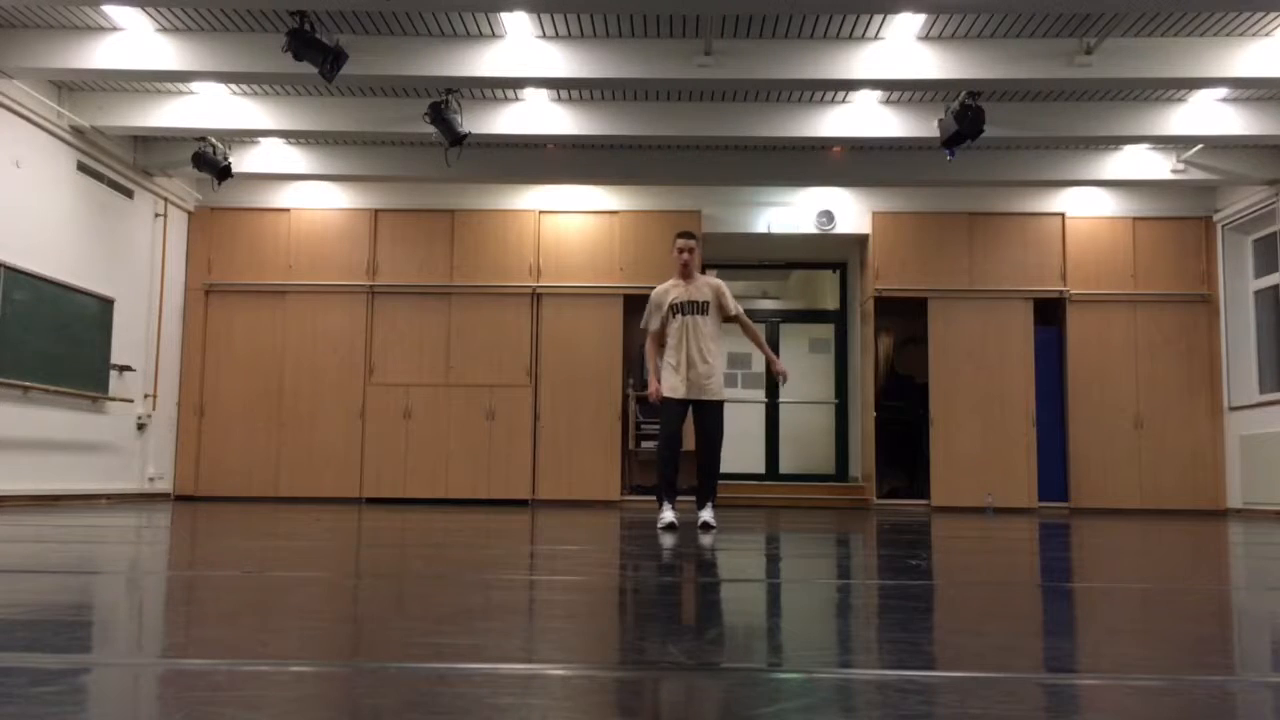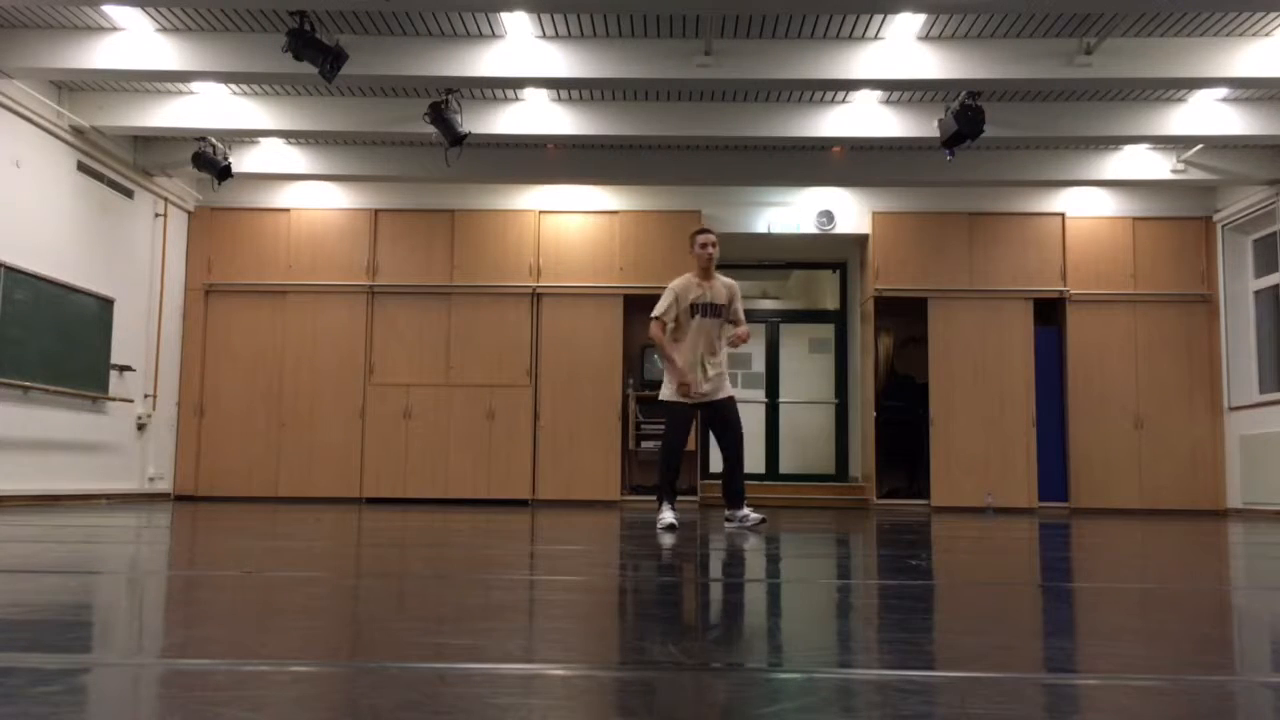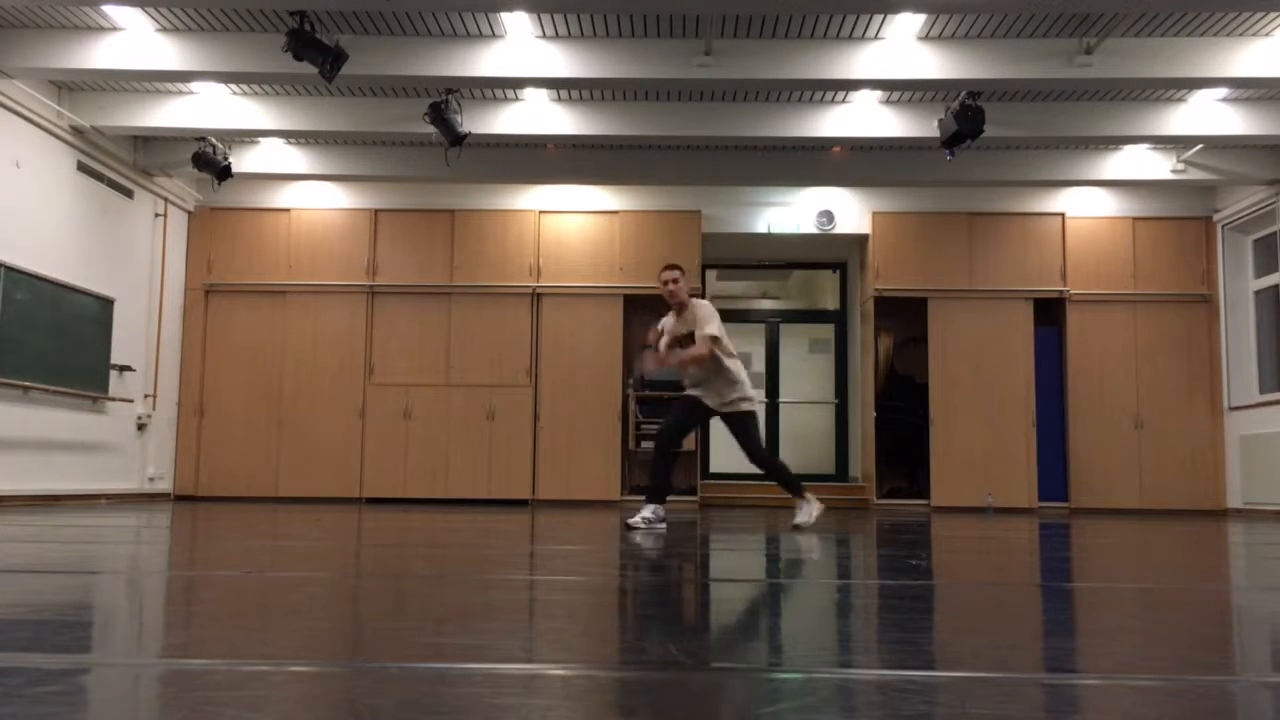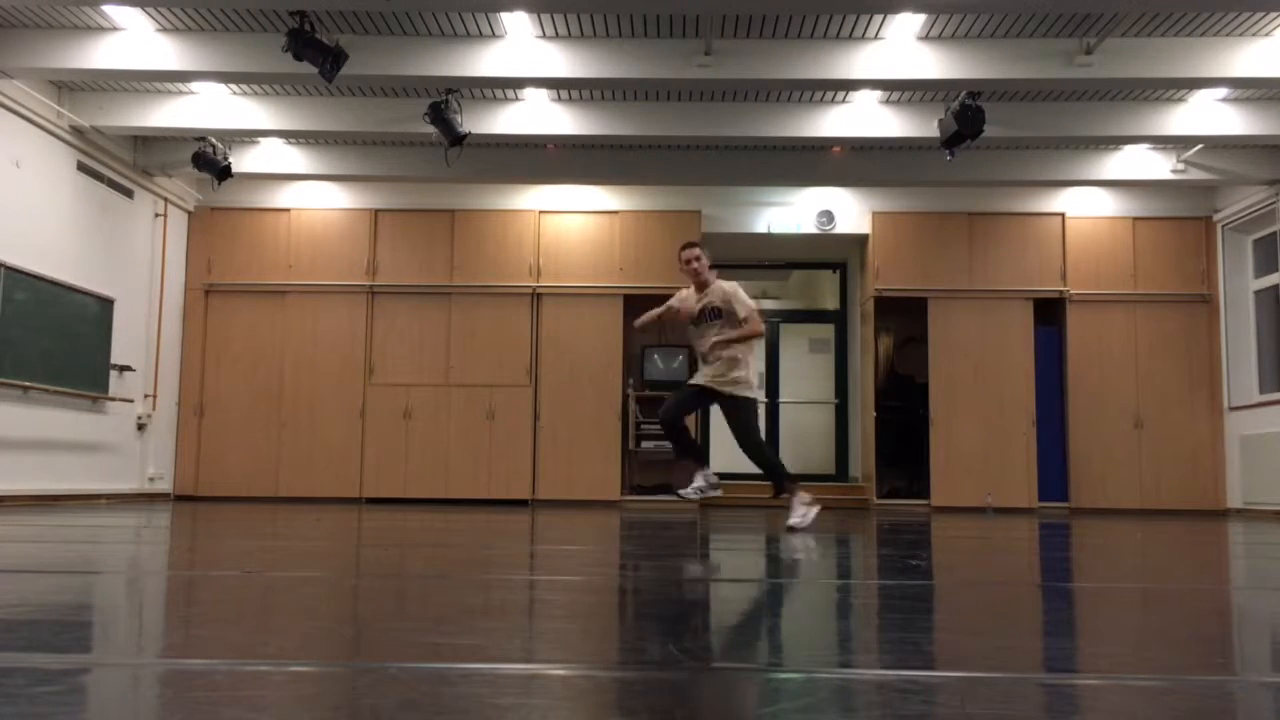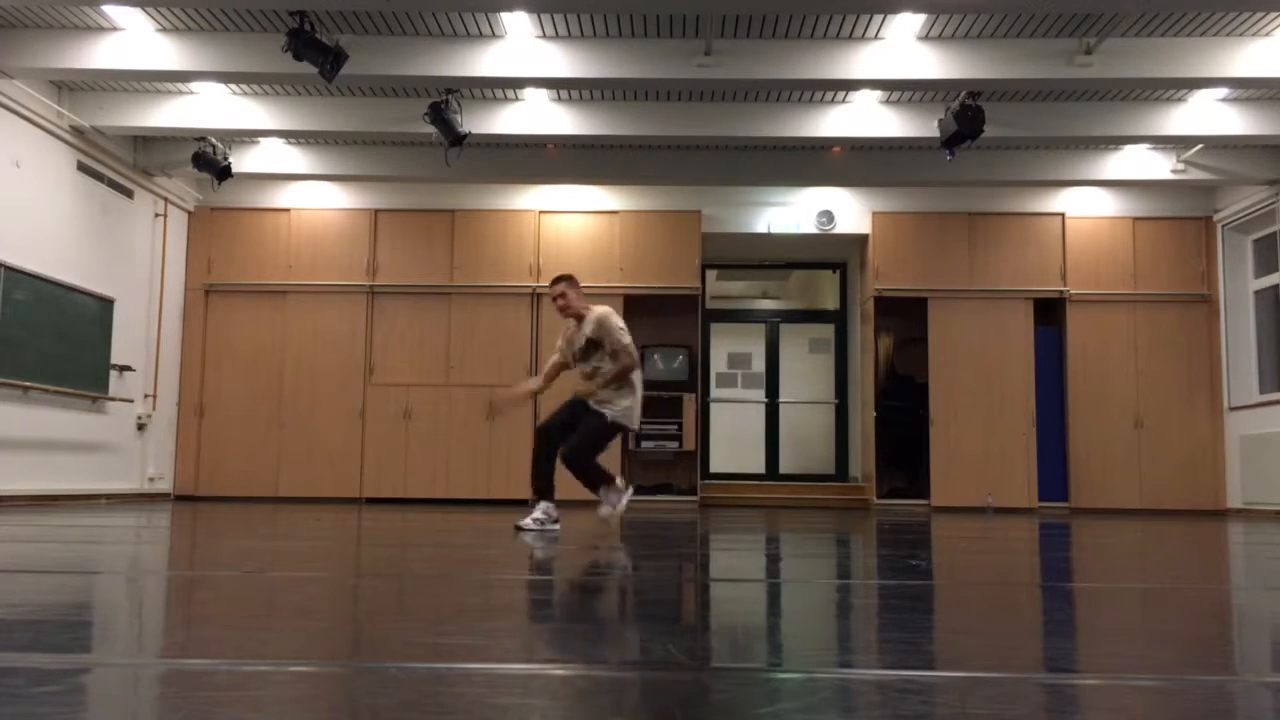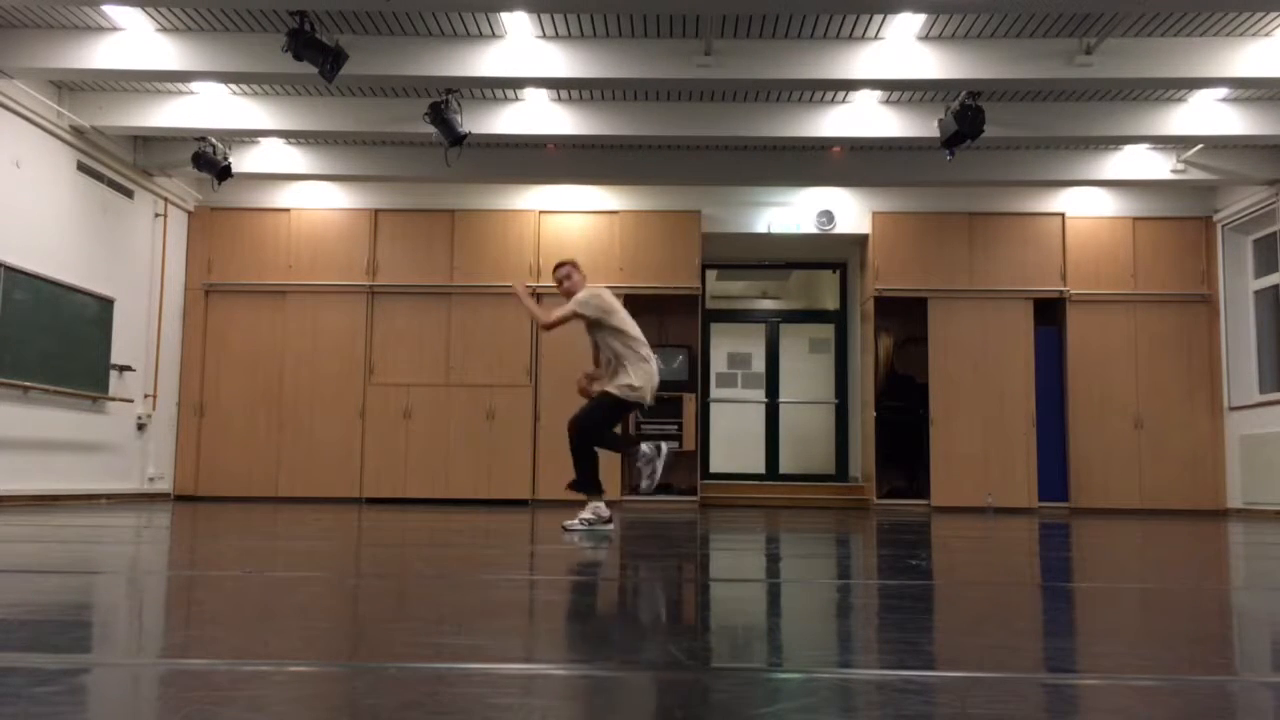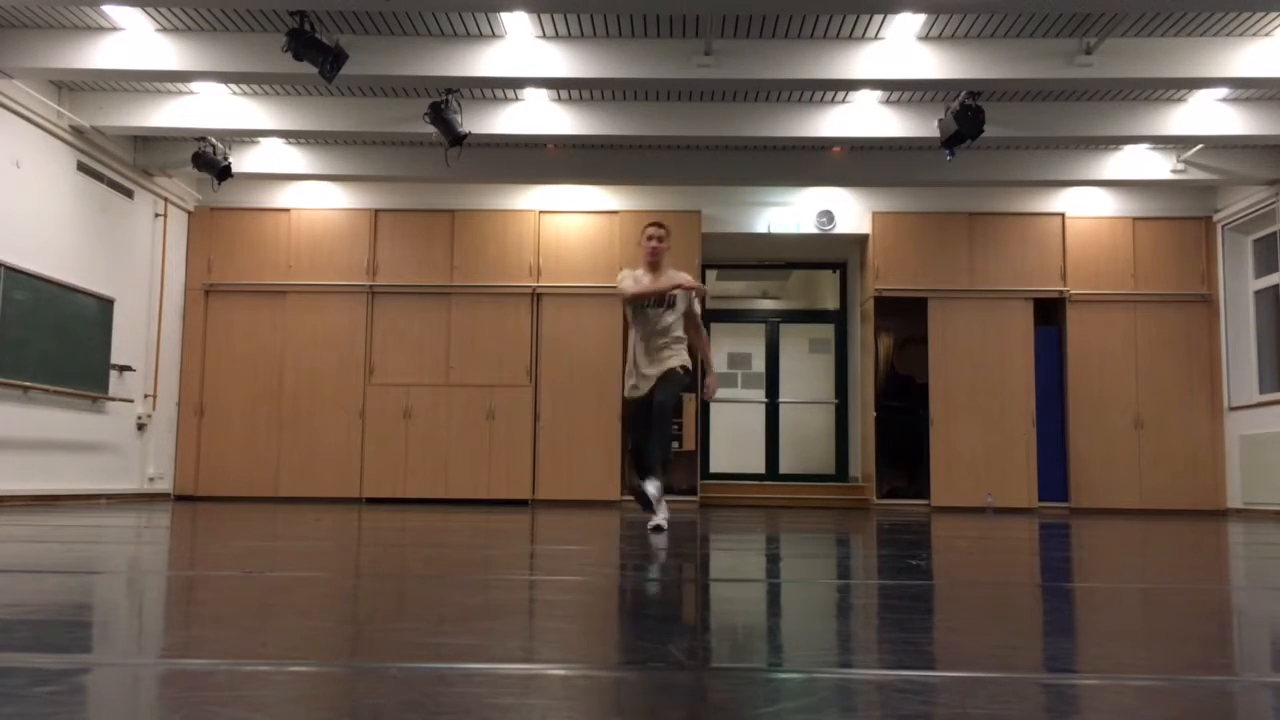
dt=0.7s
person 1, frame 1
left shoulder: (714, 287)
right shoulder: (661, 294)
left elbow: (743, 322)
right elbow: (652, 340)
left wrist: (771, 358)
right wrist: (652, 378)
left hip: (709, 381)
right hip: (673, 384)
left knee: (710, 445)
right knee: (670, 441)
left ankle: (705, 506)
right ankle: (667, 506)
person 1, frame 2
left shoulder: (730, 288)
right shoulder: (679, 287)
left elbow: (739, 325)
right elbow: (655, 330)
left wrist: (742, 333)
right wrist: (678, 369)
left hip: (716, 380)
right hip: (681, 381)
left knee: (733, 439)
right knee: (674, 443)
left ankle: (735, 508)
right ankle: (666, 507)
person 1, frame 3
left shoulder: (703, 311)
right shoulder: (667, 323)
left elbow: (706, 351)
right elbow: (656, 361)
left wrist: (669, 357)
right wrist: (652, 346)
left hip: (733, 392)
right hip: (699, 391)
left knee: (757, 454)
right knee: (667, 440)
left ankle: (804, 499)
right ankle: (654, 509)
person 1, frame 4
left shoulder: (729, 290)
right shoulder: (683, 298)
left elbow: (758, 328)
right elbow: (640, 324)
left wrist: (721, 340)
right wrist: (670, 311)
left hip: (737, 378)
right hip: (706, 377)
left knee: (750, 443)
right knee: (668, 415)
left ankle: (798, 498)
right ankle: (704, 473)
person 1, frame 5
left shoulder: (604, 317)
right shoulder: (569, 336)
left elbow: (631, 361)
right elbow: (542, 380)
left wrist: (599, 385)
right wrist: (508, 397)
left hip: (618, 403)
right hip: (591, 398)
left knee: (573, 455)
right knee: (545, 434)
left ankle: (613, 488)
right ankle: (545, 509)
person 1, frame 6
left shoulder: (590, 296)
right shoulder: (590, 308)
left elbow: (547, 323)
right elbow: (603, 363)
left wrist: (524, 296)
right wrist: (588, 378)
left hip: (634, 378)
right hip: (624, 379)
left knee: (581, 430)
right knee: (584, 430)
person 1, frame 7
left shoulder: (684, 283)
right shoulder: (629, 278)
left elbow: (696, 330)
right elbow: (632, 295)
left wrist: (710, 372)
right wrist: (677, 285)
left hip: (672, 364)
right hip: (638, 370)
left knee: (662, 409)
right knee: (636, 443)
left ankle: (653, 483)
right ankle: (656, 503)
